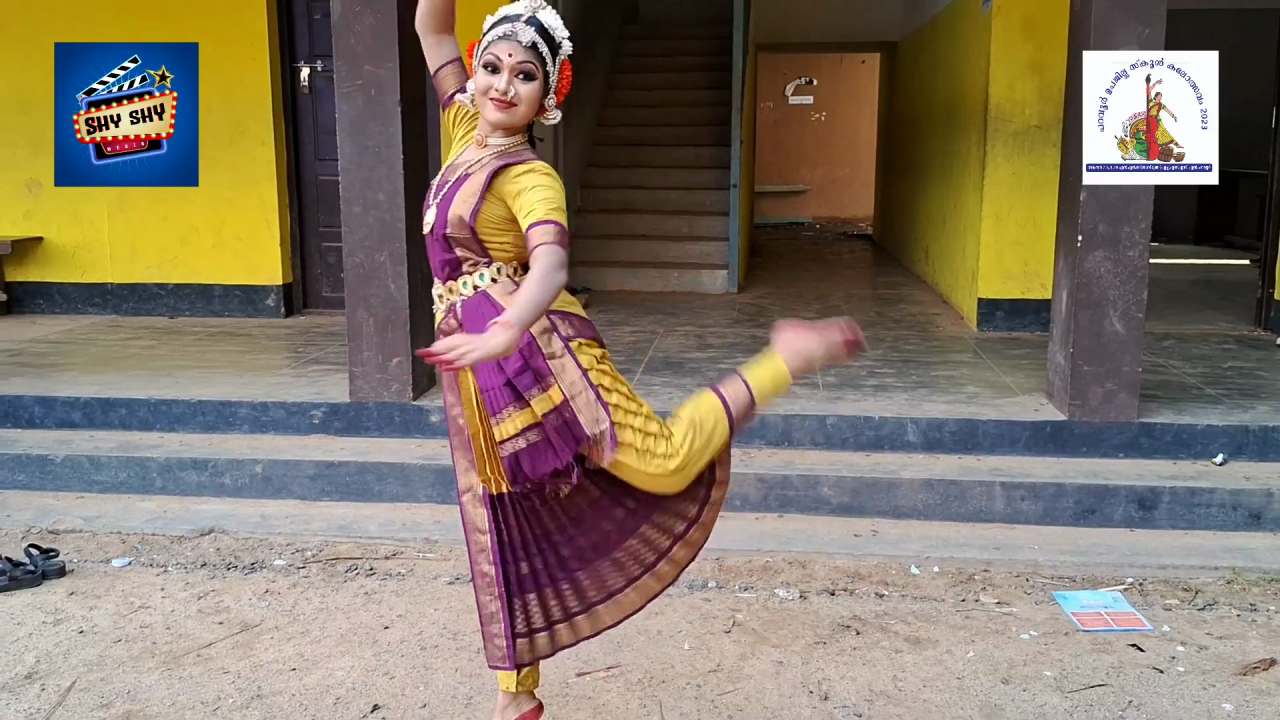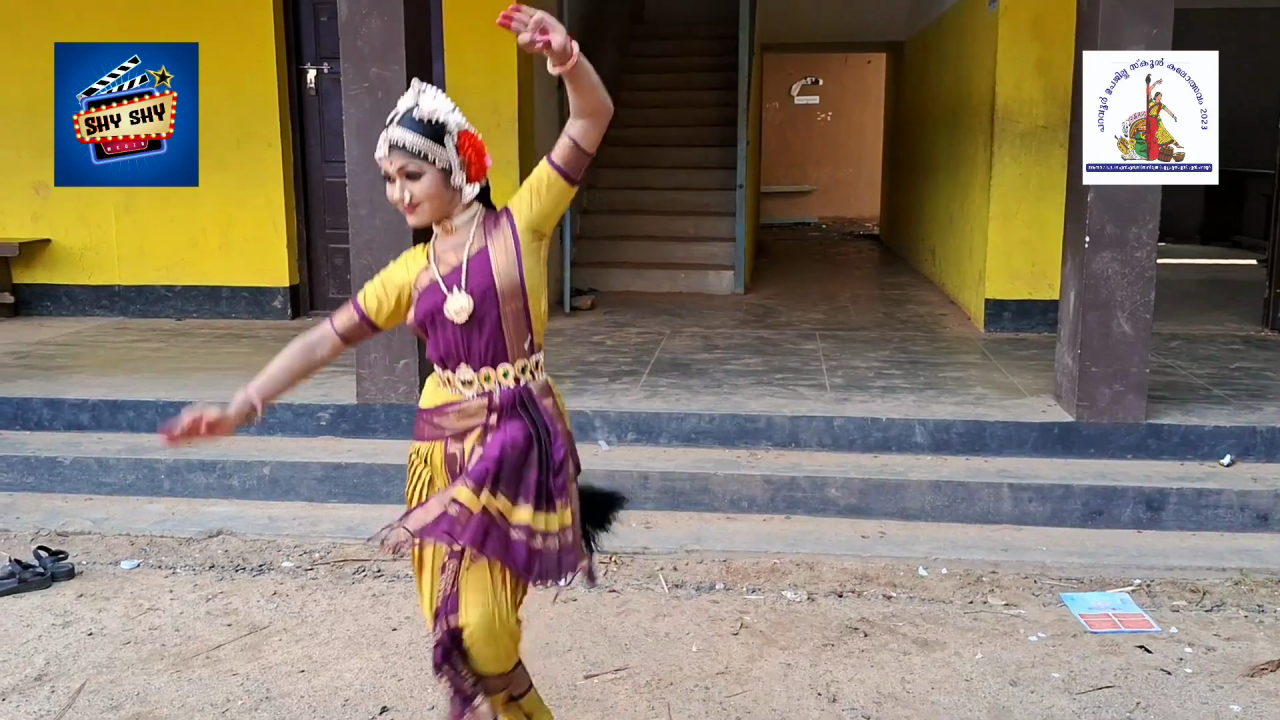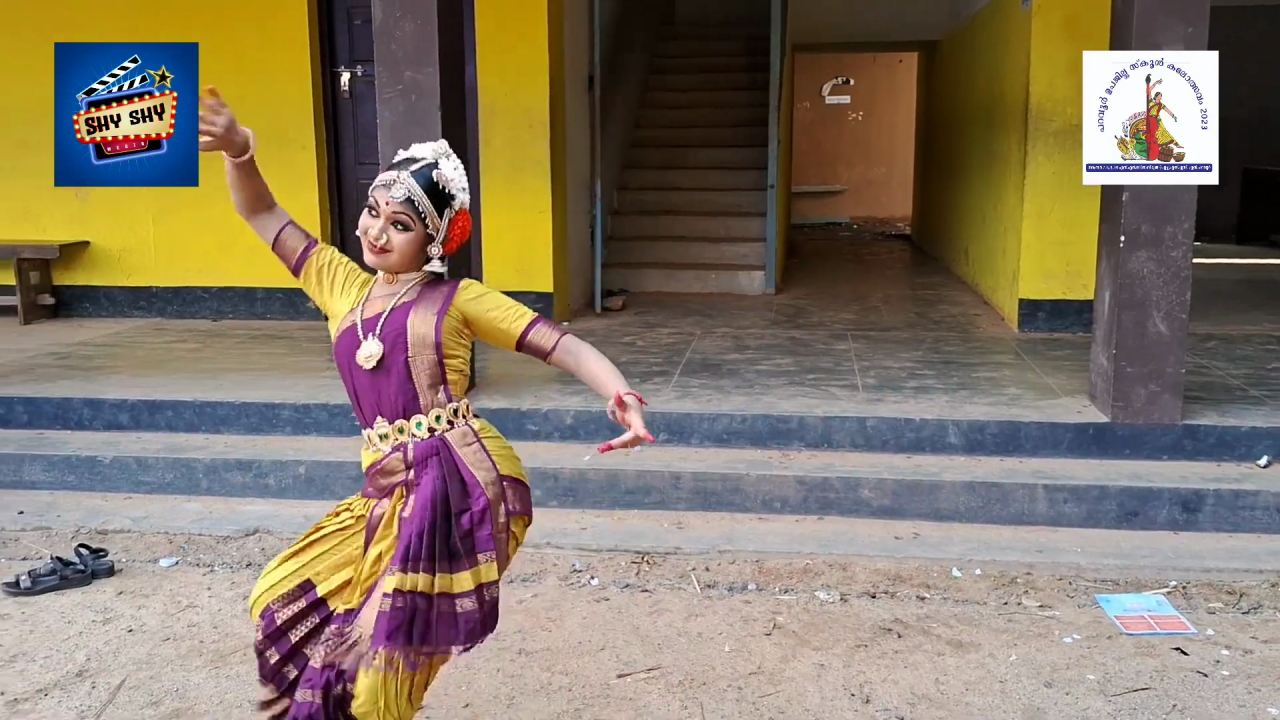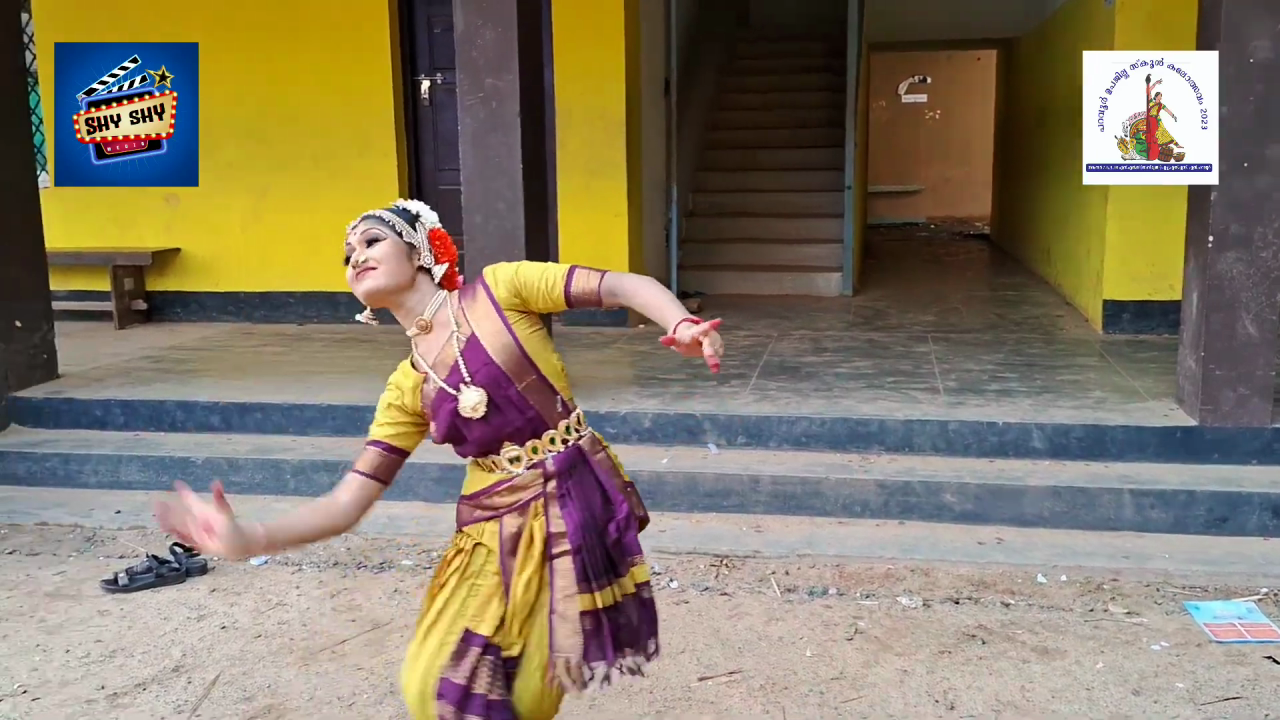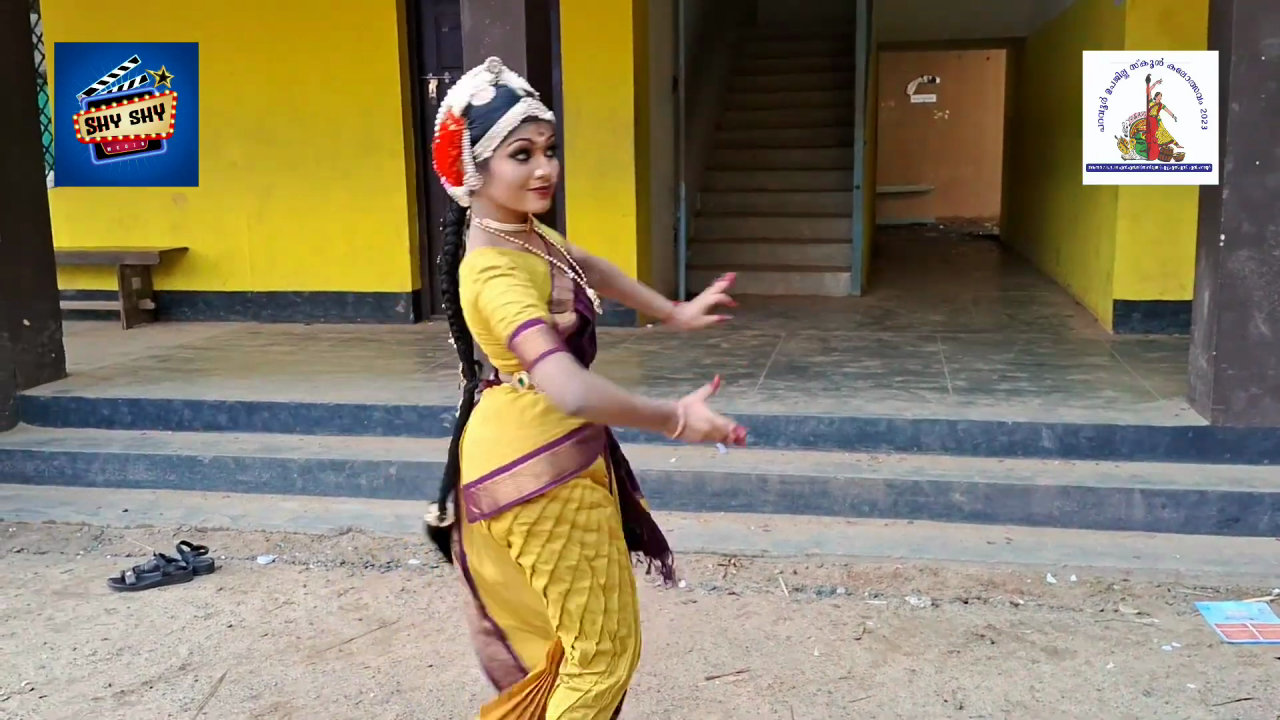
dt=0.4s
person 1, frame 1
left shoulder: (530, 176)
right shoulder: (471, 134)
left elbow: (548, 267)
left wrist: (506, 330)
left hip: (528, 344)
right hip: (482, 357)
left knee: (664, 460)
right knee: (504, 524)
left ankle: (786, 355)
person 1, frame 2
left shoulder: (521, 222)
right shoulder: (410, 272)
left elbow: (592, 120)
right elbow: (320, 343)
left wrist: (566, 58)
right wrist: (237, 411)
left hip: (515, 436)
right hip: (442, 443)
left knee: (480, 624)
right knee: (456, 615)
person 1, frame 3
left shoulder: (457, 299)
right shoulder: (345, 289)
left elbow: (567, 347)
right elbow: (263, 214)
left wrist: (622, 398)
right wrist: (238, 152)
left hip: (461, 494)
right hip: (392, 499)
right knee: (282, 601)
person 1, frame 4
left shoulder: (500, 287)
right shoulder: (407, 387)
left elbow: (630, 286)
right elbow: (345, 506)
left wrist: (682, 323)
right wrist: (245, 540)
left hip: (580, 508)
right hip: (497, 524)
person 1, frame 5
left shoulder: (523, 231)
right shoulder: (497, 276)
left elbow: (582, 267)
right elbow: (570, 389)
left wrist: (673, 313)
right wrist: (677, 419)
left hip: (553, 453)
right hip: (532, 467)
left knee: (537, 636)
right knee: (604, 656)
